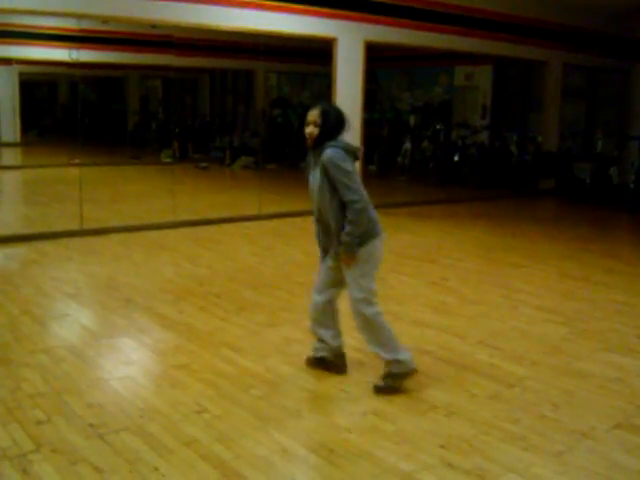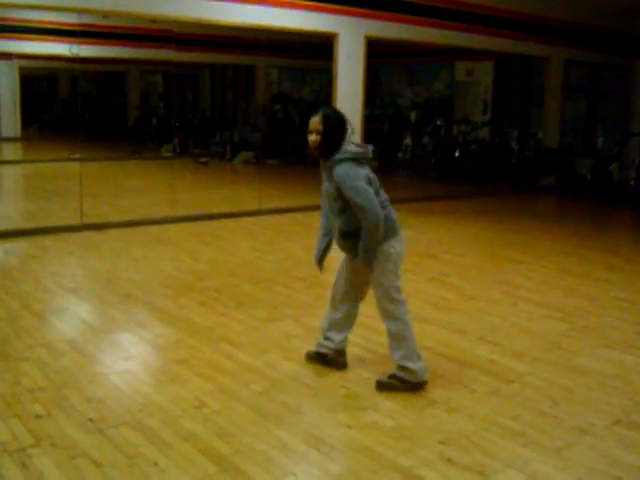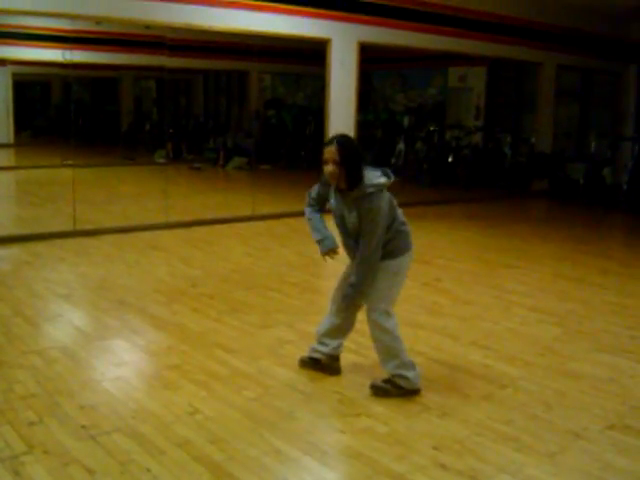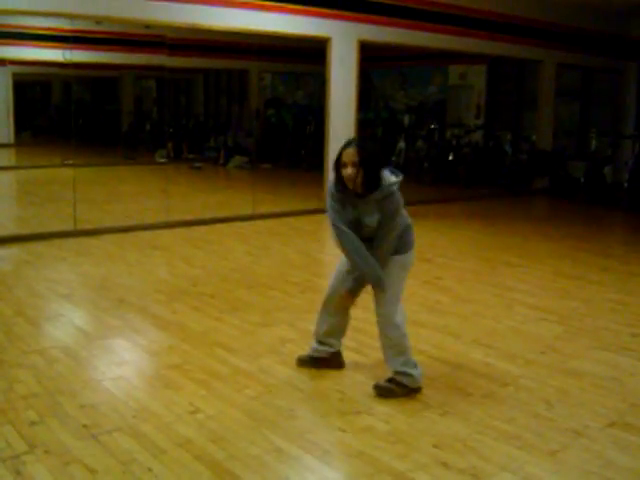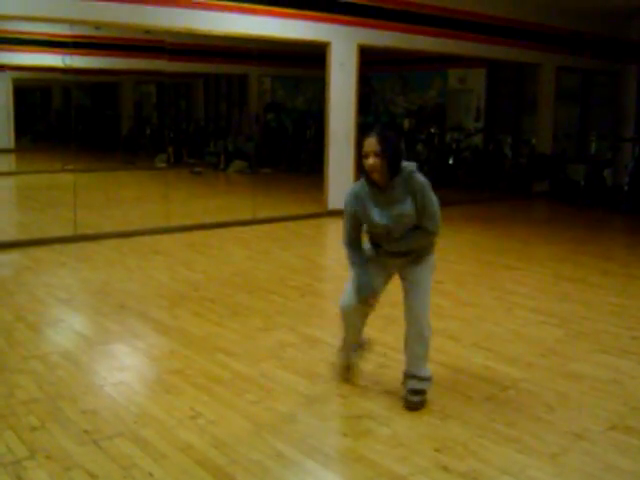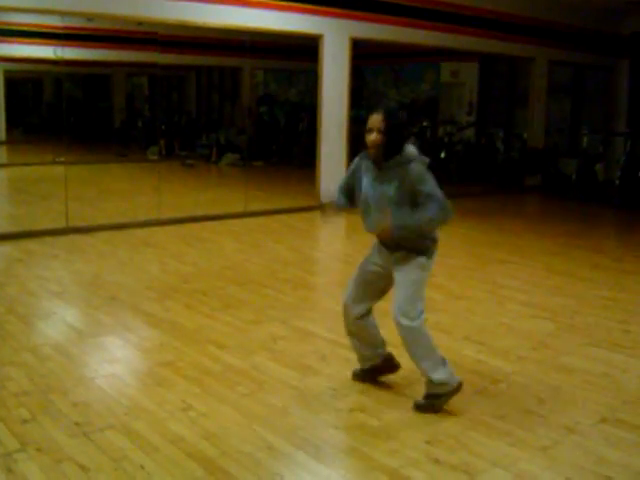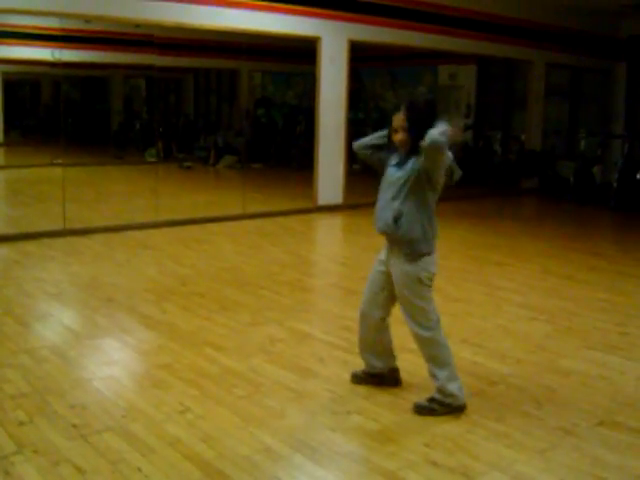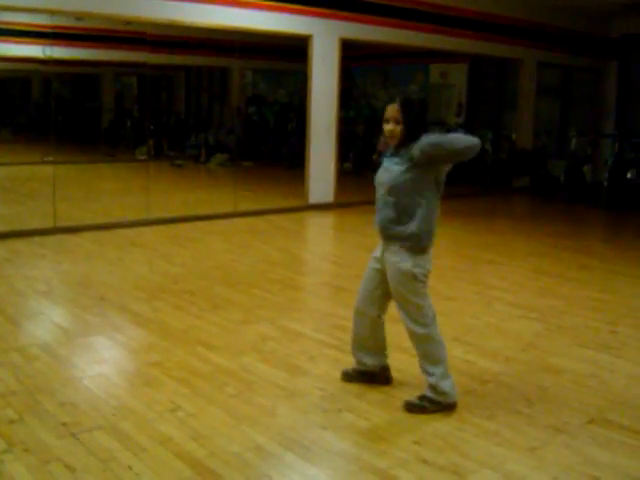
dt=0.3s
person 1, frame 1
left shoulder: (331, 157)
right shoulder: (316, 157)
left elbow: (357, 202)
left wrist: (347, 244)
right wrist: (326, 246)
left hip: (360, 245)
right hip: (338, 246)
left knee: (362, 305)
right knee: (321, 295)
left ankle: (398, 364)
right ankle: (329, 353)
person 1, frame 2
left shoulder: (345, 170)
right shoulder: (329, 162)
left elbow: (372, 213)
right elbow: (331, 210)
left wrist: (367, 254)
right wrist: (324, 244)
left hip: (382, 241)
right hip: (358, 243)
left knee: (389, 303)
right knee: (342, 294)
left ankle: (411, 371)
right ankle: (331, 349)
person 1, frame 3
left shoulder: (373, 199)
right shoulder: (331, 182)
left elbow: (369, 248)
right elbow: (312, 204)
left wrist: (356, 287)
right wrist: (323, 237)
left hip: (390, 254)
right hip: (364, 252)
left knee: (378, 313)
right knee: (341, 300)
left ankle: (404, 379)
right ankle: (325, 354)
person 1, frame 4
left shoulder: (390, 195)
right shoulder: (338, 190)
left elbow: (386, 243)
right elbow: (342, 232)
left wrist: (361, 278)
right wrist: (369, 270)
left hip: (395, 253)
right hip: (357, 250)
left knee: (387, 312)
right knee: (336, 297)
left ankle: (405, 375)
right ankle: (326, 351)
person 1, frame 5
left shoulder: (416, 184)
right shoulder: (357, 194)
left elbow: (430, 231)
right elbow: (351, 242)
left wrist: (395, 248)
right wrist: (362, 280)
left hip: (417, 255)
right hip: (379, 255)
left knee: (417, 317)
right knee: (351, 303)
left ankle: (417, 381)
right ankle: (350, 352)
person 1, frame 6
left shoulder: (411, 169)
right shoulder: (363, 164)
left elbow: (441, 211)
right elbow: (346, 195)
left wrist: (397, 224)
right wrist: (337, 202)
left hip: (414, 253)
right hip: (383, 250)
left knee: (406, 318)
right knee: (352, 306)
left ankle: (442, 382)
right ankle: (378, 360)
person 1, frame 7
left shoulder: (431, 161)
right shoulder: (394, 158)
left elbow: (433, 142)
right elbow: (360, 147)
left wrist: (443, 130)
right wrist: (393, 132)
left hip: (413, 257)
right hip: (390, 251)
left knee: (424, 327)
right knee: (370, 312)
left ankle: (451, 395)
right ankle: (381, 368)
person 1, frame 8
left shoulder: (426, 152)
right shoulder: (392, 152)
left elbow: (471, 145)
left wrist: (426, 146)
right wrist: (387, 146)
left hip: (409, 252)
right hip: (386, 246)
left knee: (419, 323)
right knee: (365, 309)
left ankle: (442, 392)
right ankle: (372, 366)
